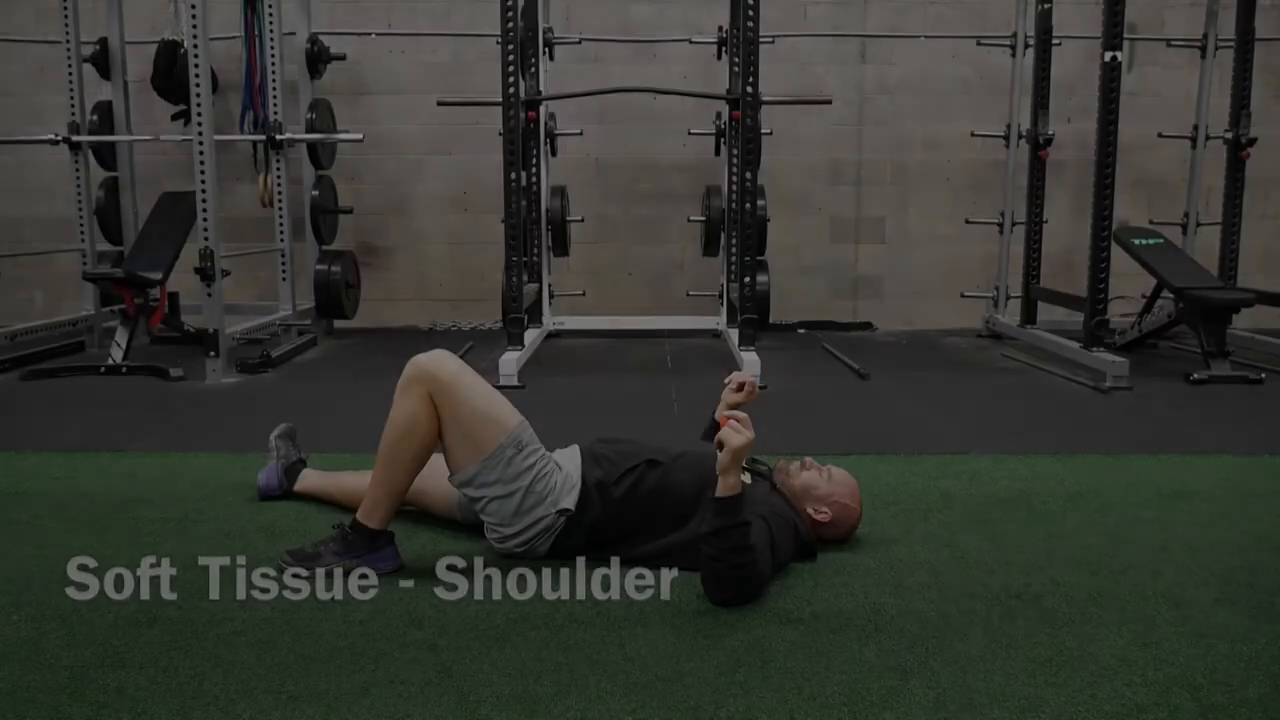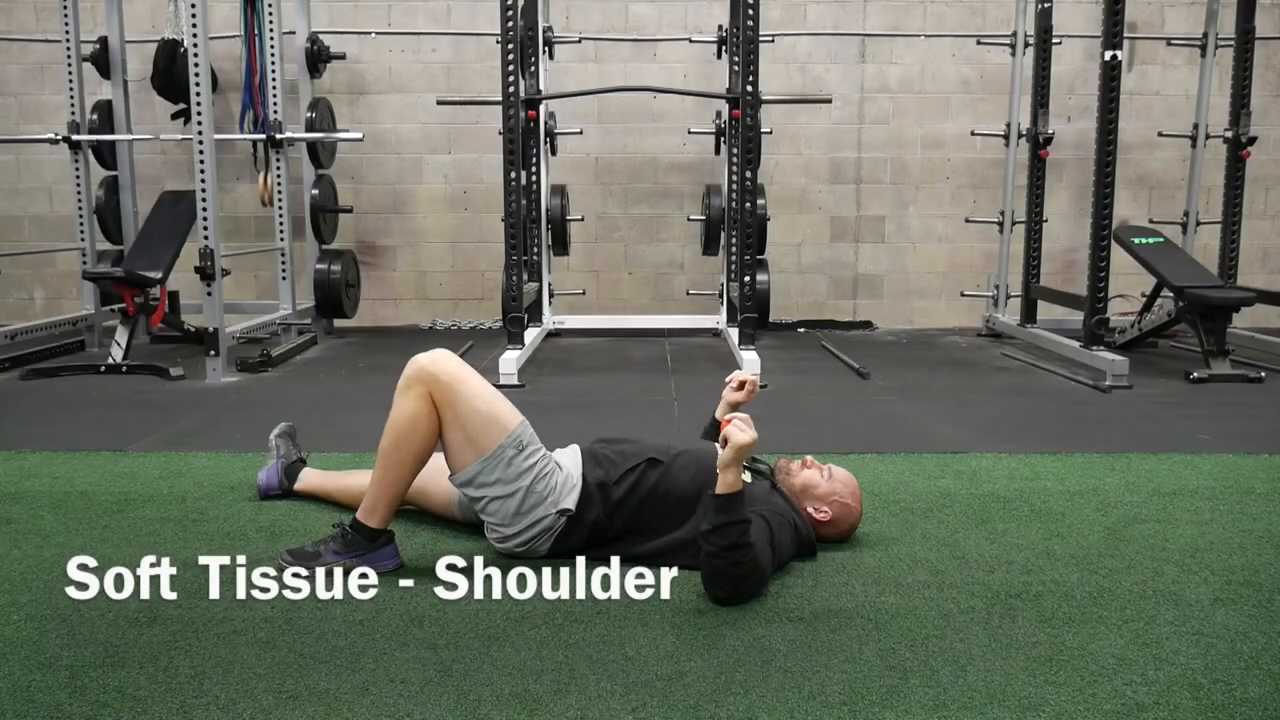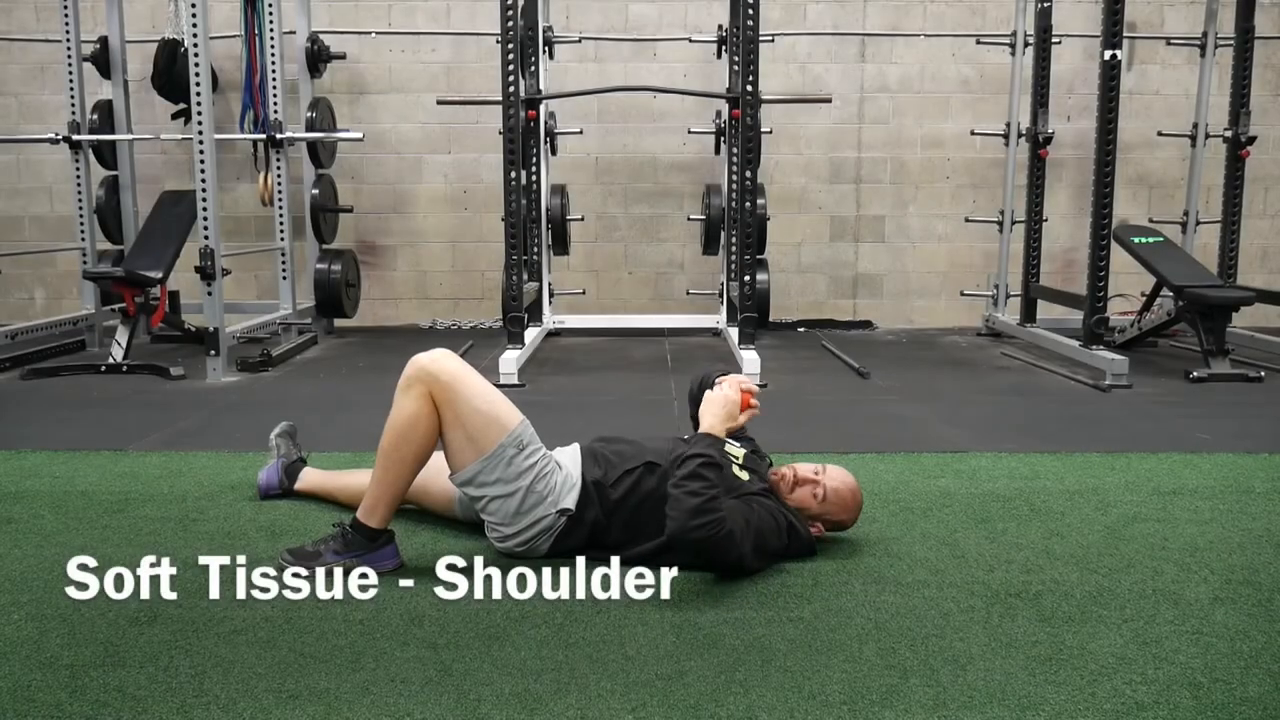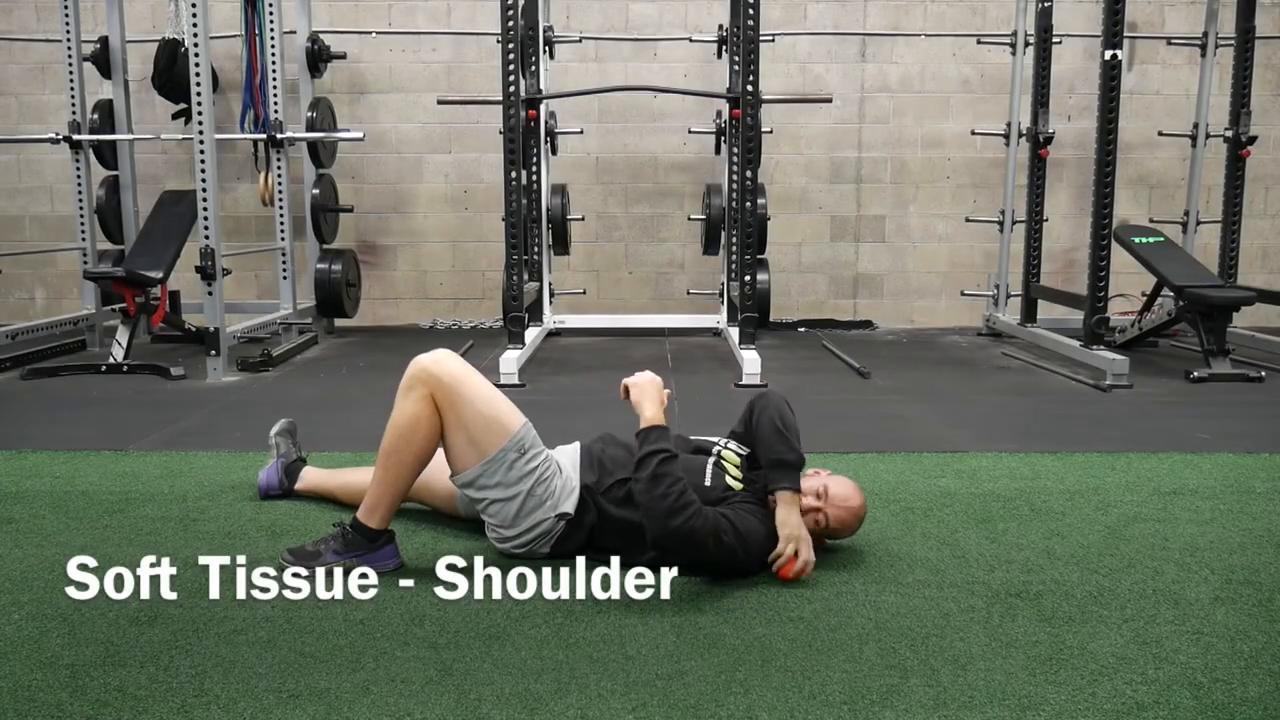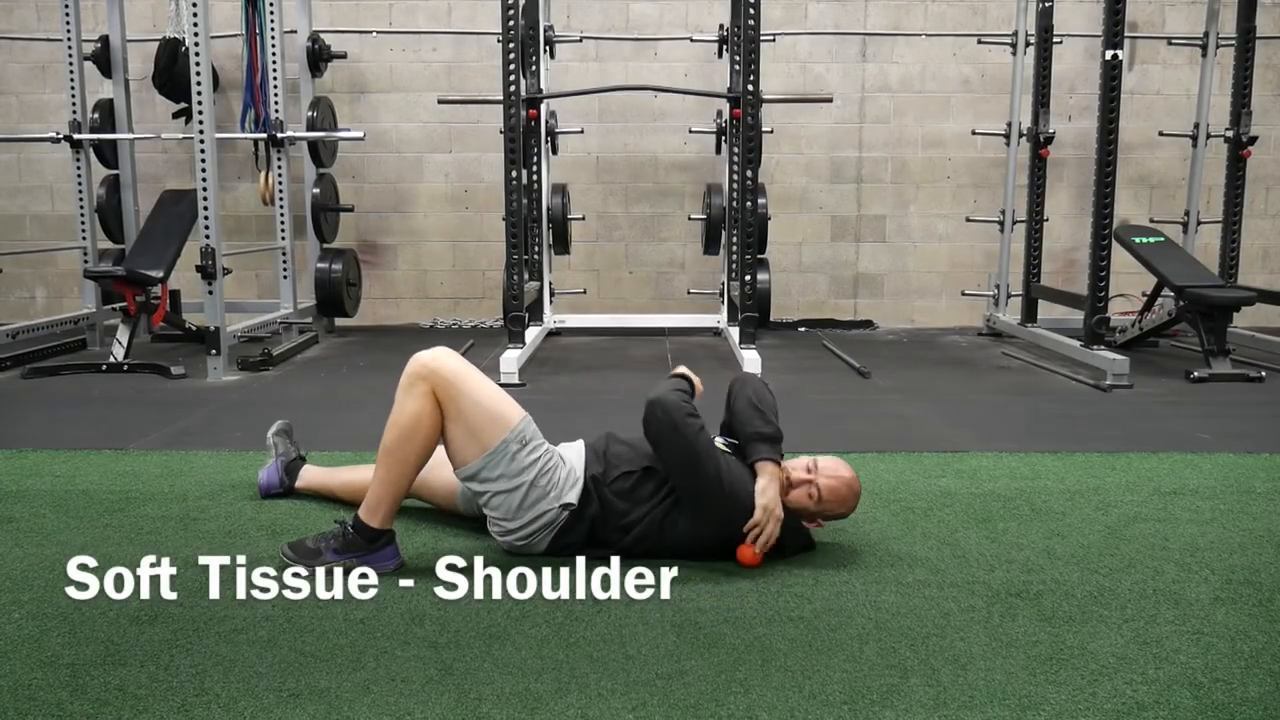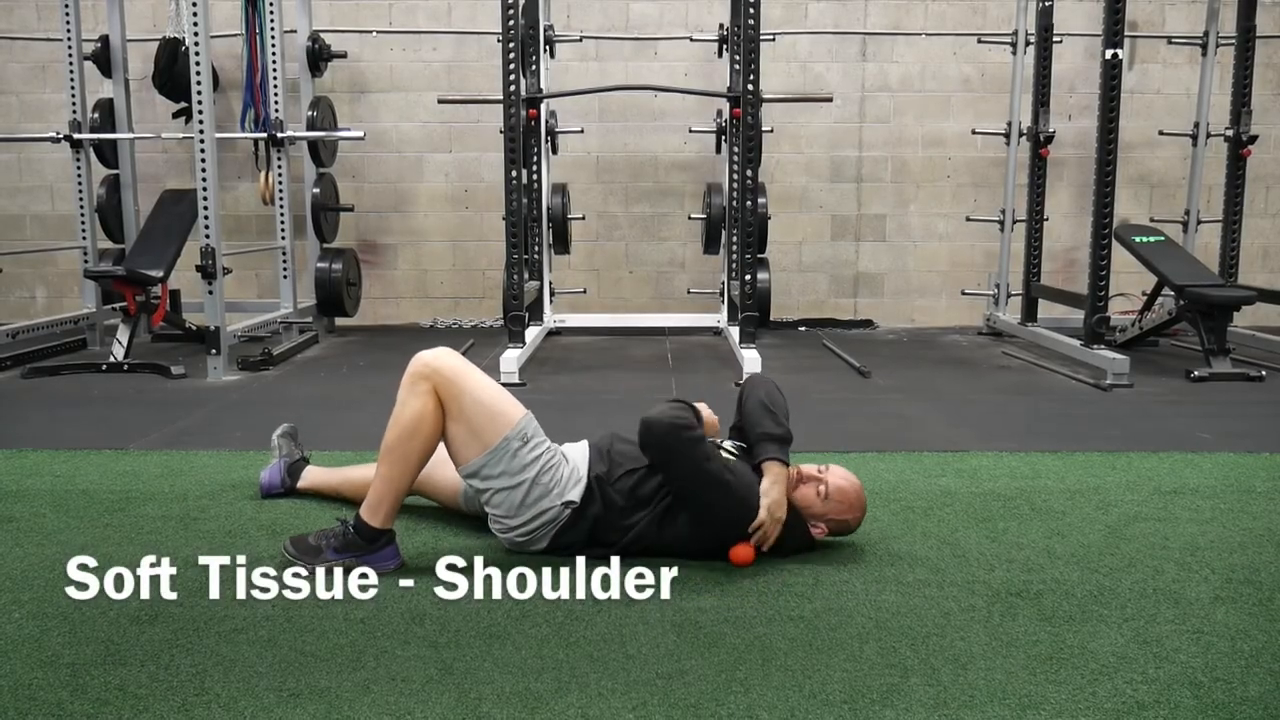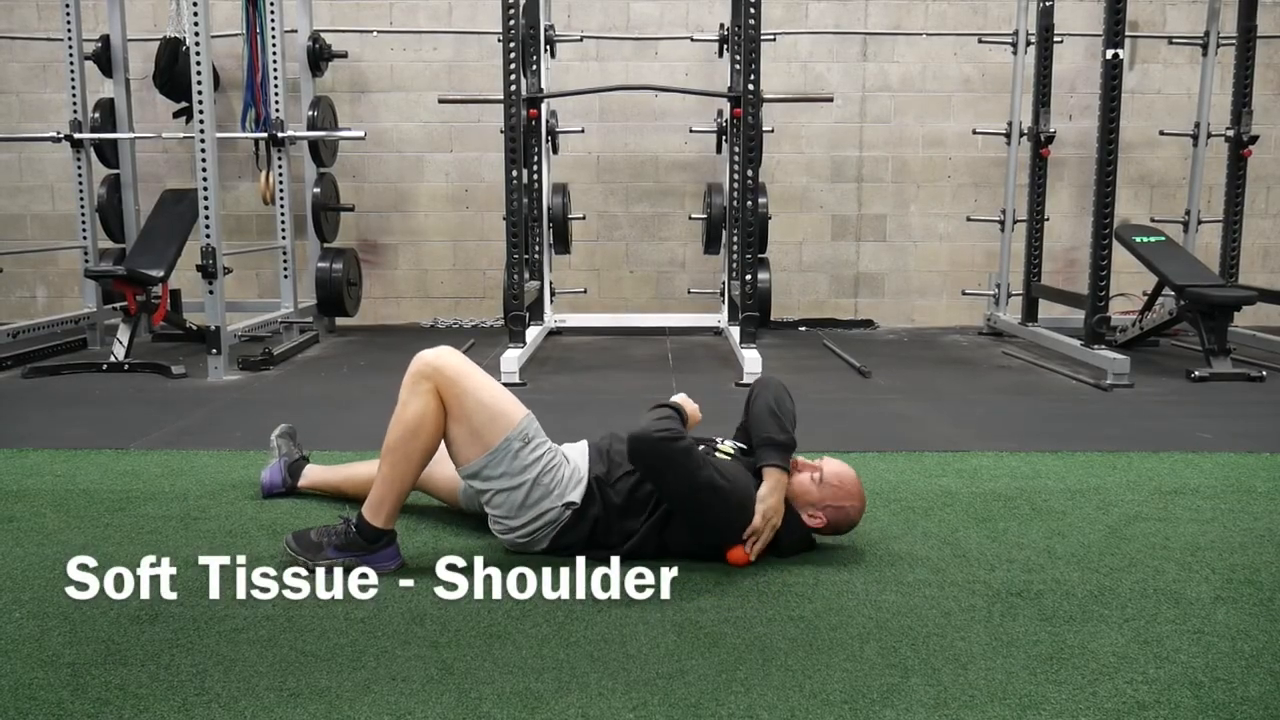
dt=0.5s
person 1, frame 1
left shoulder: (771, 520)
right shoulder: (765, 487)
left elbow: (729, 584)
left wrist: (730, 476)
right wrist: (723, 417)
left hip: (541, 508)
right hip: (558, 482)
left knee: (430, 371)
left ankle: (364, 541)
right ankle: (297, 477)
person 1, frame 2
left shoulder: (772, 520)
right shoulder: (765, 486)
left elbow: (728, 581)
left wrist: (731, 473)
right wrist: (723, 413)
left hip: (543, 511)
right hip: (560, 478)
left knee: (430, 370)
left ankle: (365, 539)
right ankle: (297, 477)
person 1, frame 3
left shoulder: (765, 523)
right shoulder: (757, 468)
left elbow: (690, 530)
right elbow: (700, 390)
left wrist: (712, 428)
right wrist: (726, 386)
left hip: (542, 508)
right hip: (559, 478)
left knee: (430, 370)
right knee: (404, 474)
left ankle: (366, 540)
right ankle: (296, 475)
person 1, frame 4
left shoulder: (750, 534)
right shoulder: (764, 469)
left elbow: (671, 526)
right elbow: (769, 407)
left wrist: (652, 419)
right wrist: (787, 501)
left hip: (539, 513)
right hip: (560, 472)
left knee: (431, 371)
right knee: (407, 471)
left ankle: (366, 538)
right ankle: (298, 474)
person 1, frame 5
left shoulder: (731, 500)
right shoulder: (755, 476)
left elbow: (662, 414)
right elbow: (748, 387)
left wrist: (684, 381)
right wrist: (768, 467)
left hip: (544, 505)
right hip: (557, 482)
left knee: (431, 369)
right knee: (411, 468)
left ankle: (368, 538)
right ankle: (298, 473)
person 1, frame 6
left shoulder: (737, 506)
right shoulder: (763, 477)
left elbow: (659, 428)
right elbow: (759, 388)
left wrist: (696, 418)
right wrist: (776, 463)
left hip: (546, 505)
right hip: (563, 478)
left knee: (433, 367)
right knee: (415, 464)
left ankle: (368, 537)
right ankle: (300, 476)
person 1, frame 7
left shoulder: (732, 502)
right shoulder: (759, 477)
left elbow: (648, 443)
right elbow: (768, 390)
left wrist: (677, 409)
right wrist: (776, 473)
left hip: (546, 504)
right hip: (562, 478)
left knee: (434, 367)
right knee: (418, 461)
left ankle: (369, 537)
right ankle: (299, 473)
